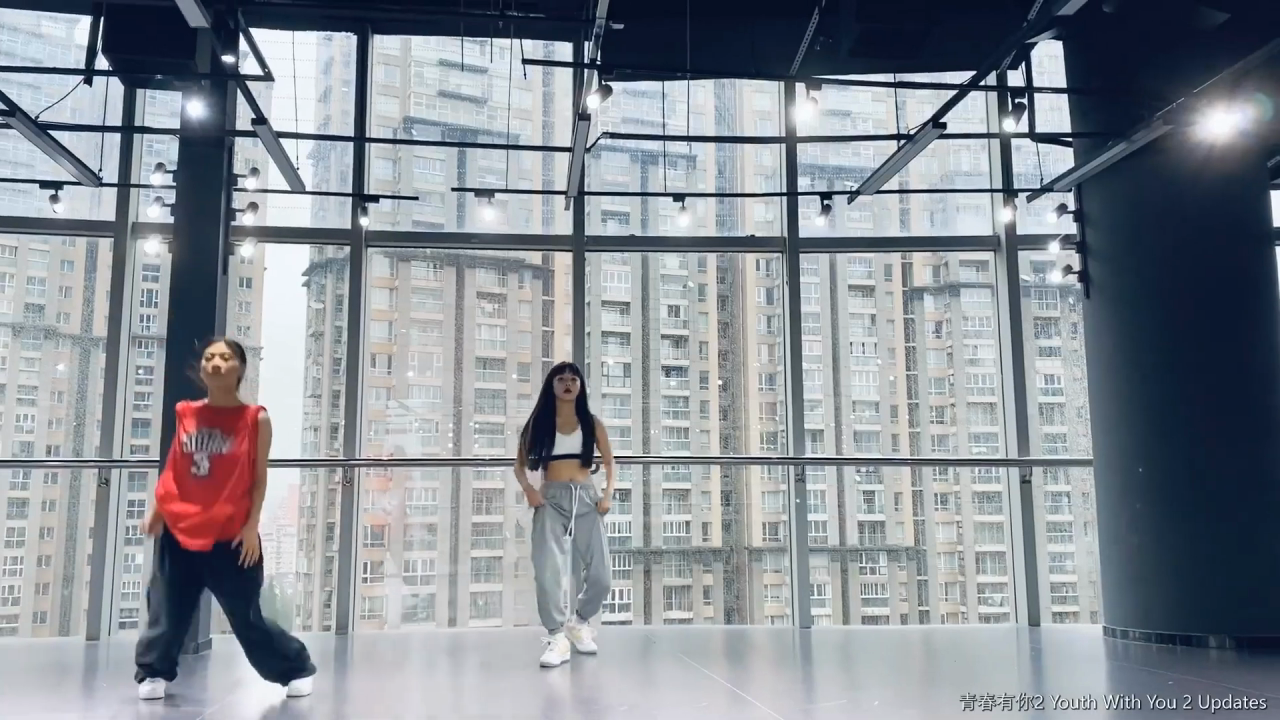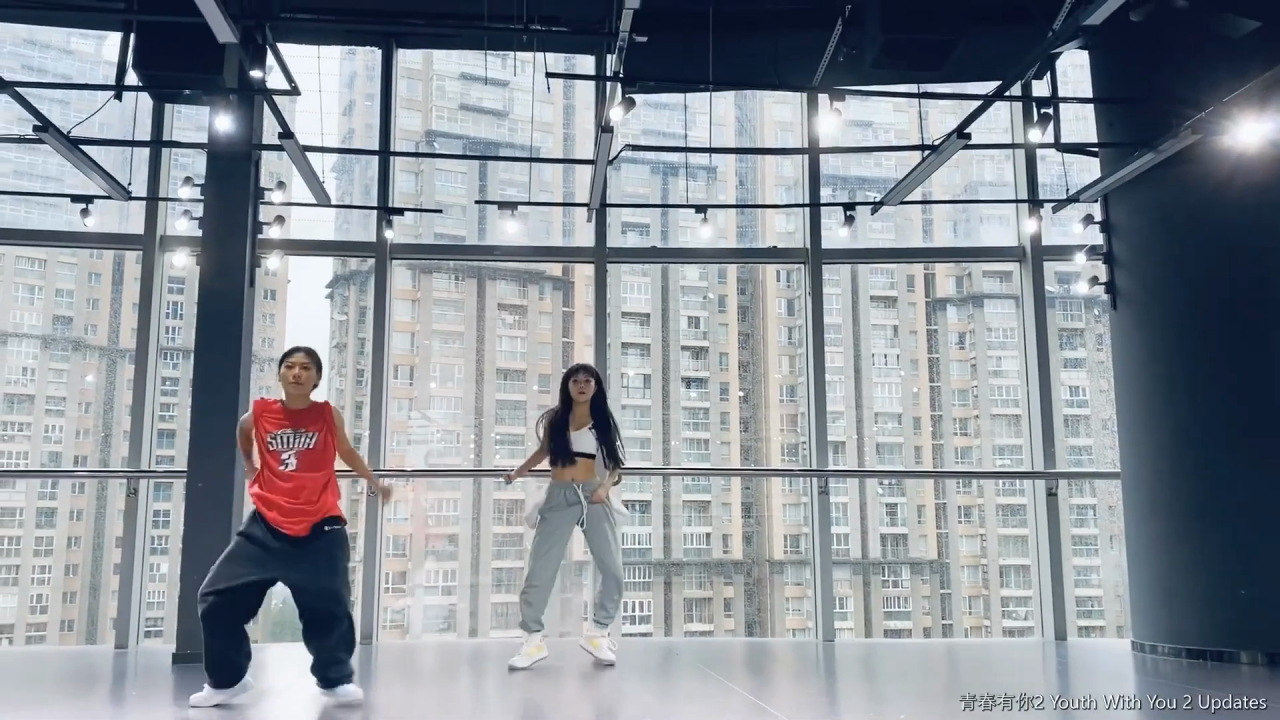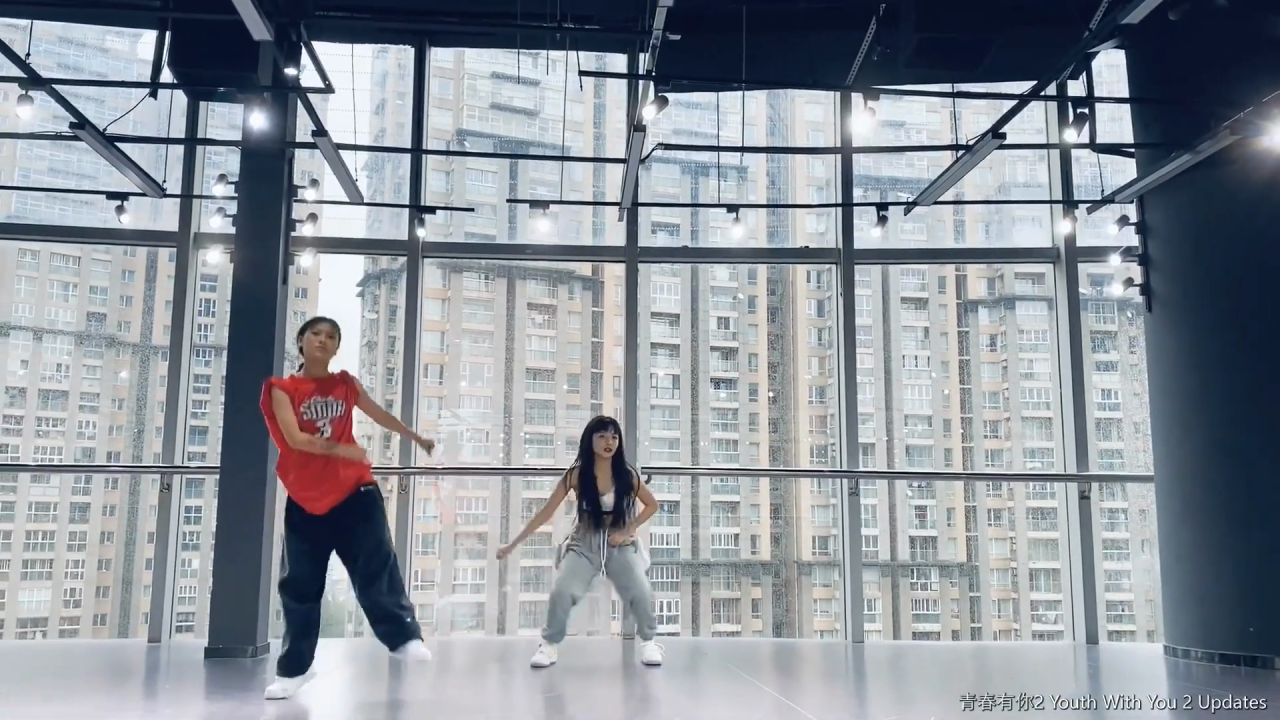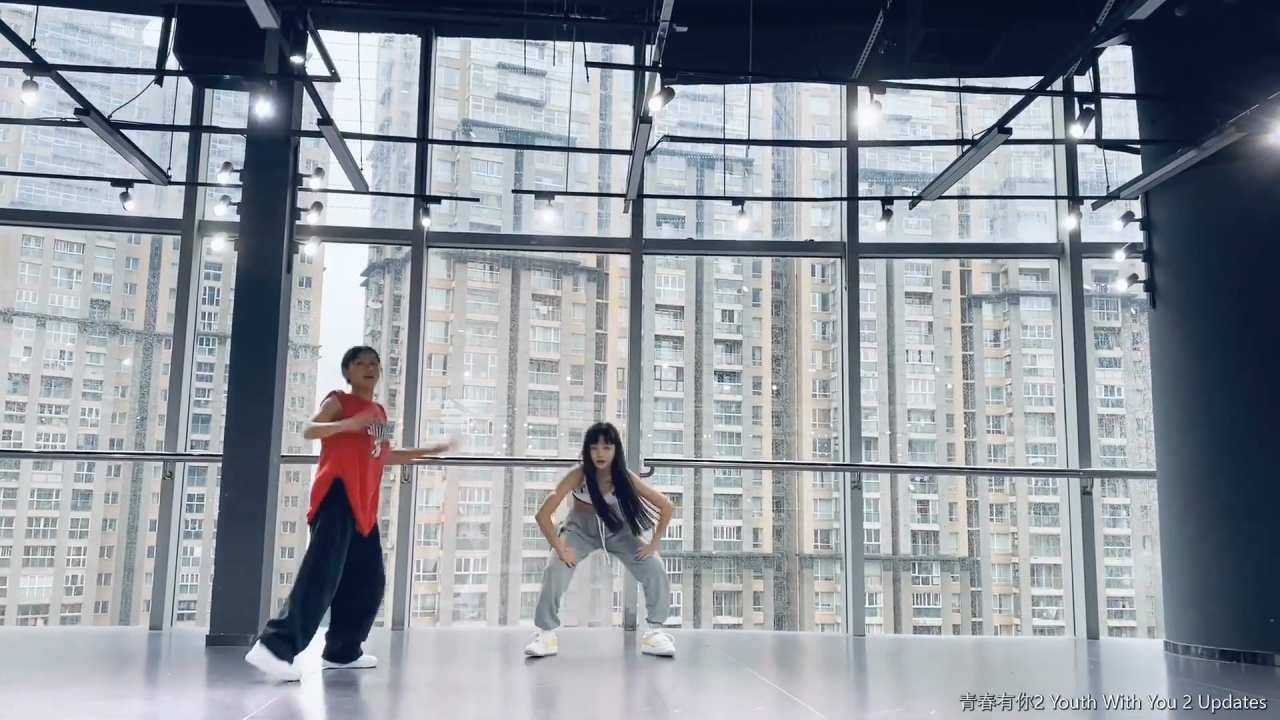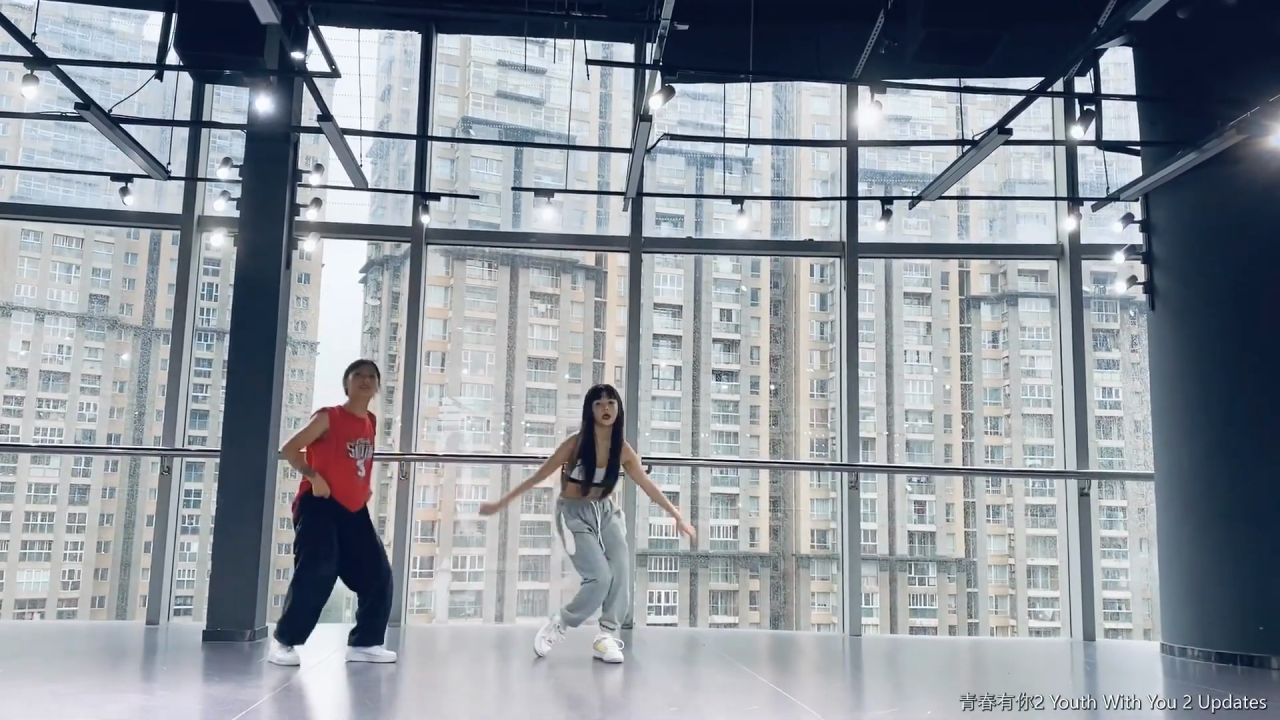
dt=1s
person 1, frame 1
left shoulder: (255, 419)
right shoulder: (185, 414)
left elbow: (258, 478)
right elbow: (173, 465)
left wrist: (253, 528)
right wrist: (156, 510)
left hip: (230, 534)
right hip: (179, 531)
left knee: (246, 618)
right knee: (168, 616)
left ankle: (296, 670)
right ankle: (154, 673)
person 1, frame 2
left shoulder: (328, 415)
right shoulder: (261, 411)
left elbow: (347, 453)
right elbow: (243, 430)
left wrist: (375, 482)
right wrist: (248, 464)
left hip: (320, 524)
right hip: (267, 522)
left knee: (329, 599)
right knee: (217, 596)
left ankle: (336, 678)
right ankle: (227, 680)
person 1, frame 3
left shoulder: (346, 383)
right shoulder: (281, 389)
left elbow: (378, 414)
right elbow: (294, 439)
left wrist: (415, 436)
right wrist: (340, 450)
left hip: (354, 491)
right hip: (306, 497)
left knee: (376, 565)
right knee: (299, 581)
left ankle: (404, 638)
right ankle: (294, 668)
person 1, frame 4
left shoulder: (378, 412)
right shoulder: (338, 401)
left elbow: (385, 455)
right elbow: (311, 430)
left wrist: (428, 451)
right wrist: (348, 425)
left hip: (364, 507)
right hip: (340, 495)
left knee: (368, 584)
right knee: (321, 577)
left ankle: (343, 651)
right ankle: (273, 647)
person 1, frame 5
left shoulder: (370, 422)
right shoulder: (329, 417)
right elbow: (290, 449)
left wrist: (366, 487)
right wrist: (313, 477)
left hip: (354, 510)
right hip: (320, 505)
left knee: (378, 576)
right knee: (315, 573)
left ankle: (365, 643)
right ankle: (284, 642)
person 2, frame 1
left shoulder: (590, 422)
right shoulder: (539, 421)
left elbow: (609, 461)
right elbow: (520, 464)
left wrist: (608, 492)
right wrist: (528, 488)
left hip: (585, 500)
right hip: (552, 499)
left knee: (600, 576)
right knee: (547, 570)
left ankle: (578, 622)
right ankle: (556, 638)
person 2, frame 2
left shoulder: (603, 421)
right shoulder: (553, 419)
left elbow: (615, 462)
left wrist: (606, 486)
right wrist: (518, 471)
left hip: (593, 496)
right hip: (559, 498)
left knee: (612, 567)
right knee: (540, 569)
left ankle: (599, 633)
right ankle: (534, 639)
person 2, frame 3
left shoulder: (626, 474)
right shoulder: (575, 474)
left elbow: (651, 505)
right elbow: (547, 511)
left wrist: (628, 531)
right wrist: (514, 544)
left hip: (618, 543)
right hip: (583, 543)
left knee: (641, 594)
right knee: (562, 593)
left ankle: (648, 642)
right ankle: (550, 645)
person 2, frame 4
left shoulder: (624, 477)
right shoulder: (578, 475)
left elbow: (665, 506)
right elbow: (543, 514)
left wrist: (653, 543)
right wrist: (559, 548)
left hip: (616, 529)
right hip: (580, 529)
left knee: (655, 570)
right knee: (555, 574)
left ankle: (654, 632)
right ankle: (546, 634)
person 2, frame 5
left shoulder: (623, 449)
right shoulder: (575, 444)
left elbow: (647, 485)
right elbow: (540, 475)
left wrist: (677, 516)
right wrist: (503, 502)
left hip: (605, 511)
right hip: (574, 515)
left knee: (621, 573)
right knee: (599, 578)
left ankle: (606, 636)
right ankle: (556, 626)
